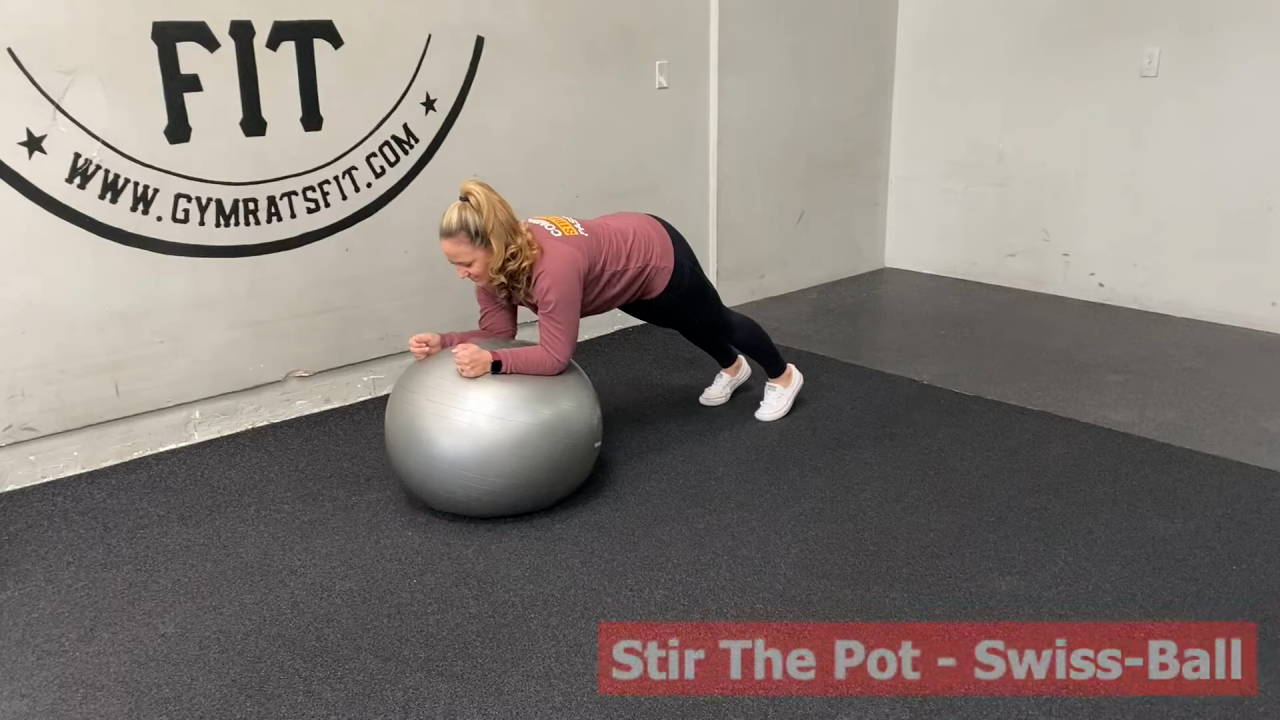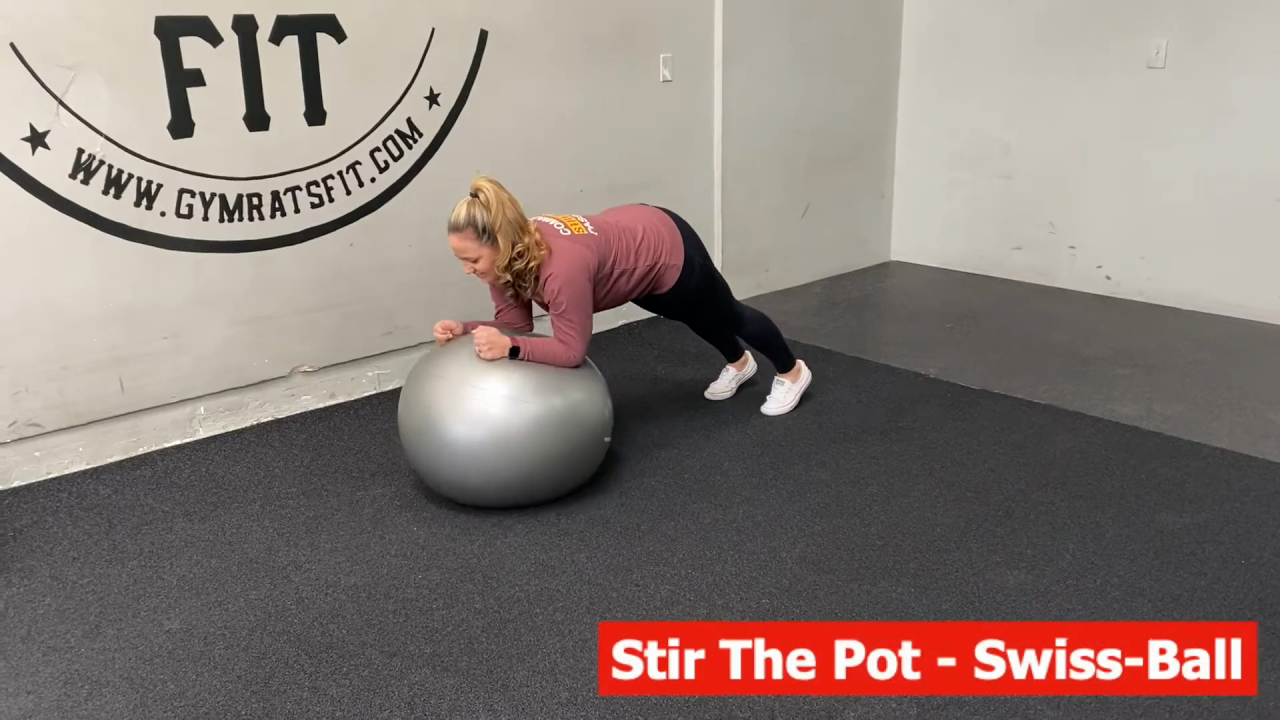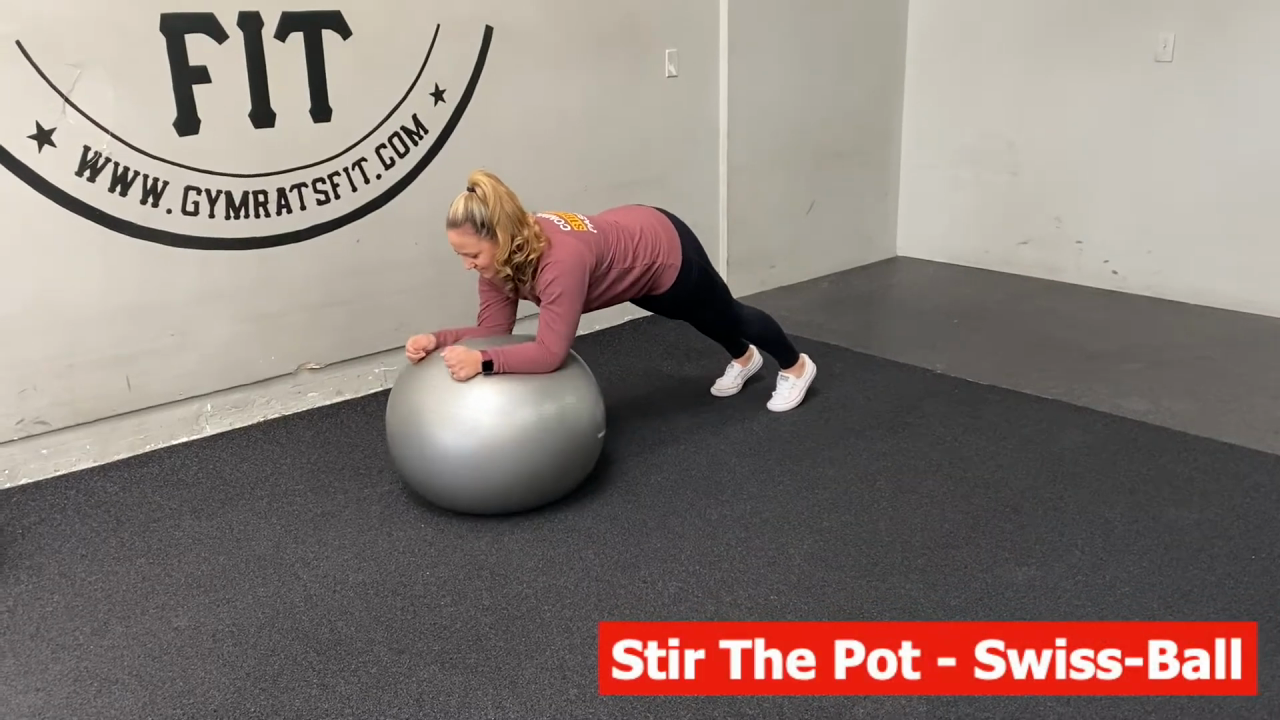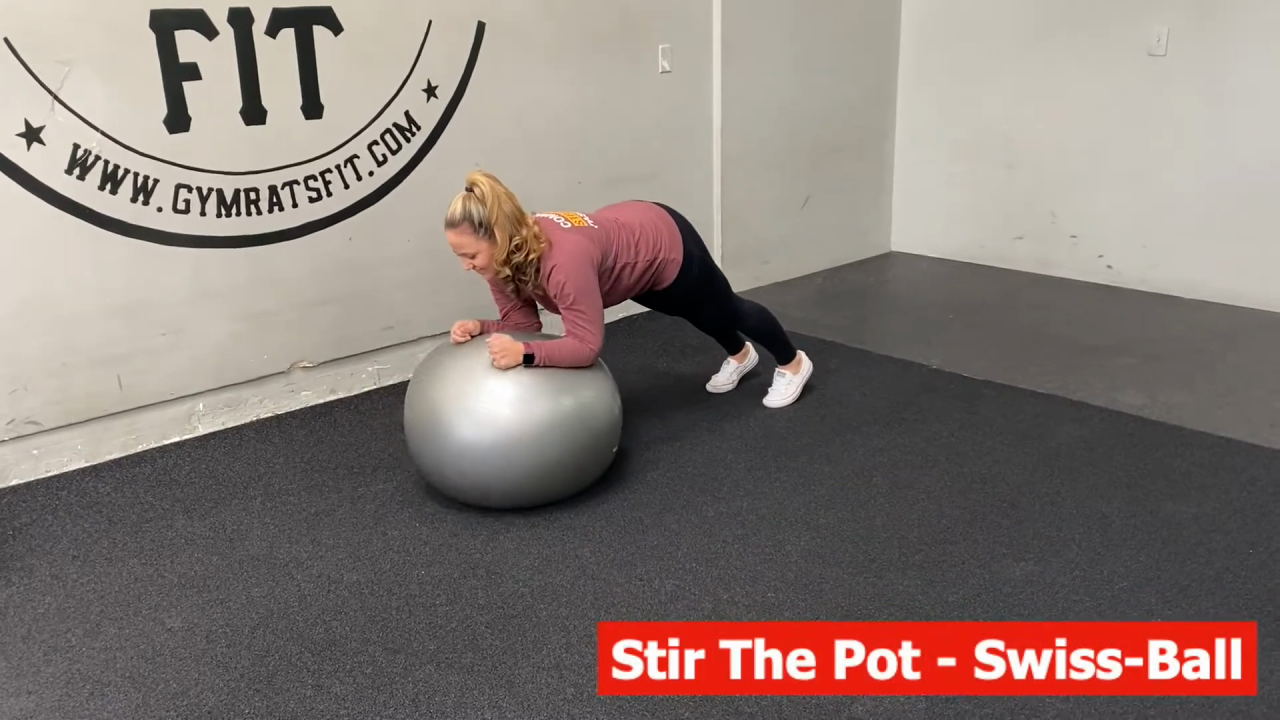
dt=0.7s
person 1, frame 1
left shoulder: (554, 266)
right shoulder: (493, 260)
left elbow: (555, 355)
right elbow: (497, 334)
left wrist: (490, 362)
right wrist: (443, 342)
left hip: (658, 259)
right hip: (621, 243)
left knee: (714, 322)
right knee: (686, 324)
left ankle: (782, 376)
right ankle: (732, 368)
person 1, frame 2
left shoulder: (562, 265)
right shoulder: (503, 256)
left elbow: (571, 350)
right elbow: (514, 326)
left wrist: (509, 348)
right wrist: (465, 329)
left hip: (668, 253)
right hip: (629, 232)
left knee: (722, 314)
right knee: (696, 318)
left ankle: (791, 371)
right ankle: (739, 362)
person 1, frame 3
left shoulder: (562, 260)
right shoulder: (498, 254)
left elbow: (551, 352)
right elbow: (492, 328)
left wrist: (481, 362)
right wrist: (438, 339)
left hip: (666, 254)
right hip: (628, 235)
left knee: (724, 314)
right knee: (700, 316)
left ankle: (795, 366)
right ankle: (744, 358)
person 1, frame 4
left shoulder: (564, 259)
right shoulder: (501, 256)
left elbow: (586, 345)
right elbow: (521, 325)
left wrist: (523, 353)
right wrist: (481, 328)
left hip: (667, 249)
right hip: (628, 229)
left knee: (723, 308)
right knee: (695, 312)
left ankle: (792, 363)
right ankle: (739, 355)
